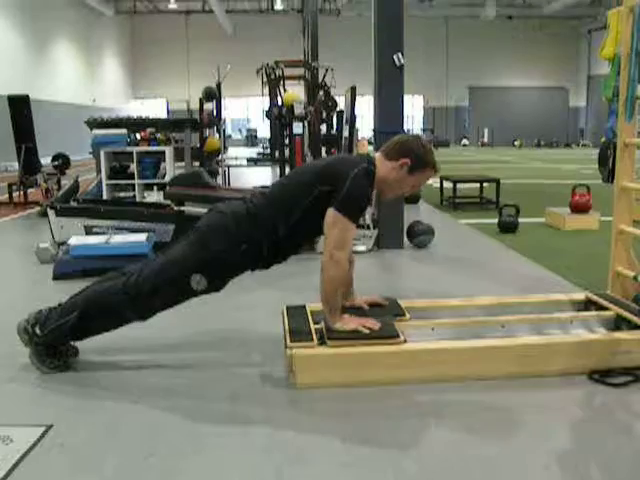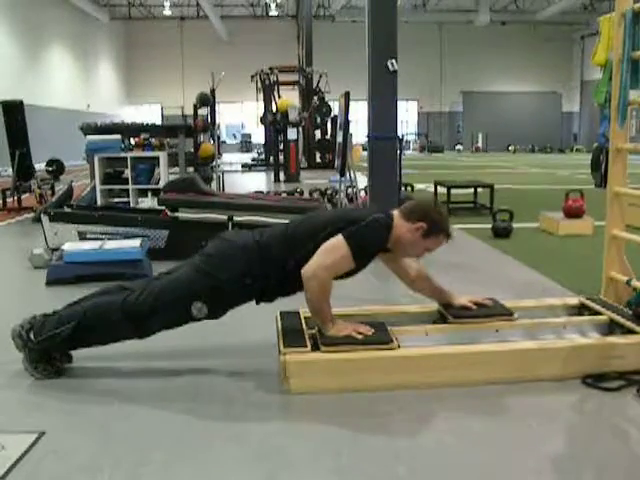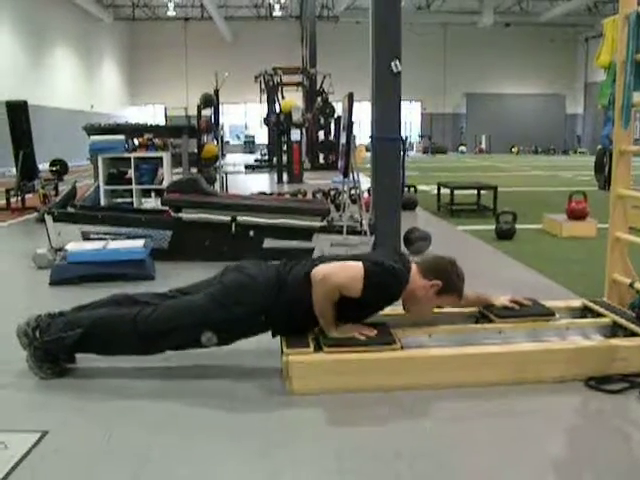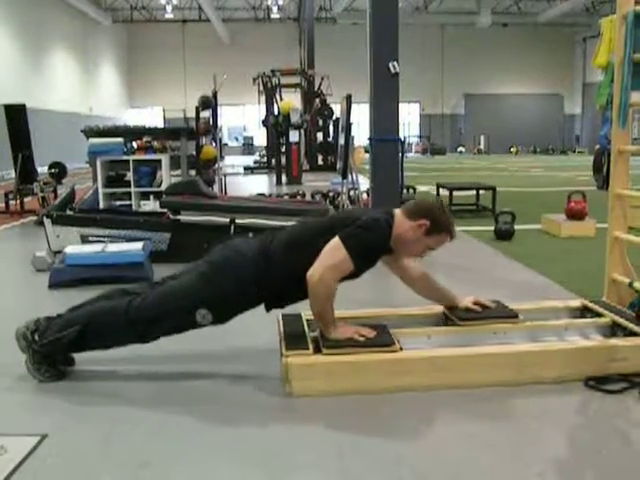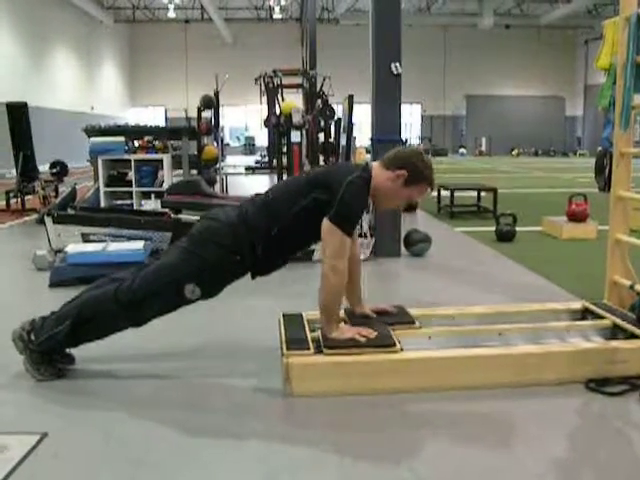
dt=1s
person 1, frame 1
left shoulder: (356, 172)
right shoulder: (358, 181)
left elbow: (340, 249)
right elbow: (334, 255)
left wrist: (350, 297)
right wrist: (335, 319)
left hip: (232, 227)
right hip: (232, 241)
left knee: (144, 284)
right knee: (141, 294)
left ankle: (50, 324)
right ankle: (44, 332)
person 1, frame 2
left shoulder: (380, 225)
right shoulder: (375, 229)
left elbow: (410, 273)
right elbow: (314, 273)
left wrist: (451, 299)
right wrist: (329, 325)
left hip: (239, 254)
right hip: (236, 272)
left knee: (143, 298)
right knee: (141, 313)
left ankle: (48, 329)
right ankle: (40, 337)
person 1, frame 3
left shoulder: (401, 267)
right shoulder: (390, 280)
left elbow: (446, 291)
right elbow: (324, 276)
left wrist: (491, 299)
right wrist: (332, 328)
left hip: (254, 281)
right hip: (252, 303)
left knee: (155, 310)
right knee: (149, 329)
left ankle: (54, 325)
right ankle: (49, 337)
person 1, frame 4
left shoulder: (384, 227)
right shoulder: (375, 229)
left elbow: (413, 275)
right elbow: (319, 277)
left wrist: (455, 301)
right wrist: (330, 327)
left hip: (245, 259)
right hip: (243, 276)
left knee: (147, 302)
right knee: (144, 317)
left ankle: (51, 330)
right ankle: (46, 341)
person 1, frame 5
left shoulder: (353, 182)
right shoulder: (353, 187)
left elbow: (349, 251)
right elbow: (333, 262)
left wrist: (357, 304)
right wrist: (332, 327)
left hip: (228, 233)
right hip: (226, 246)
left knee: (138, 287)
right knee: (136, 298)
left ankle: (46, 333)
right ankle: (39, 339)
